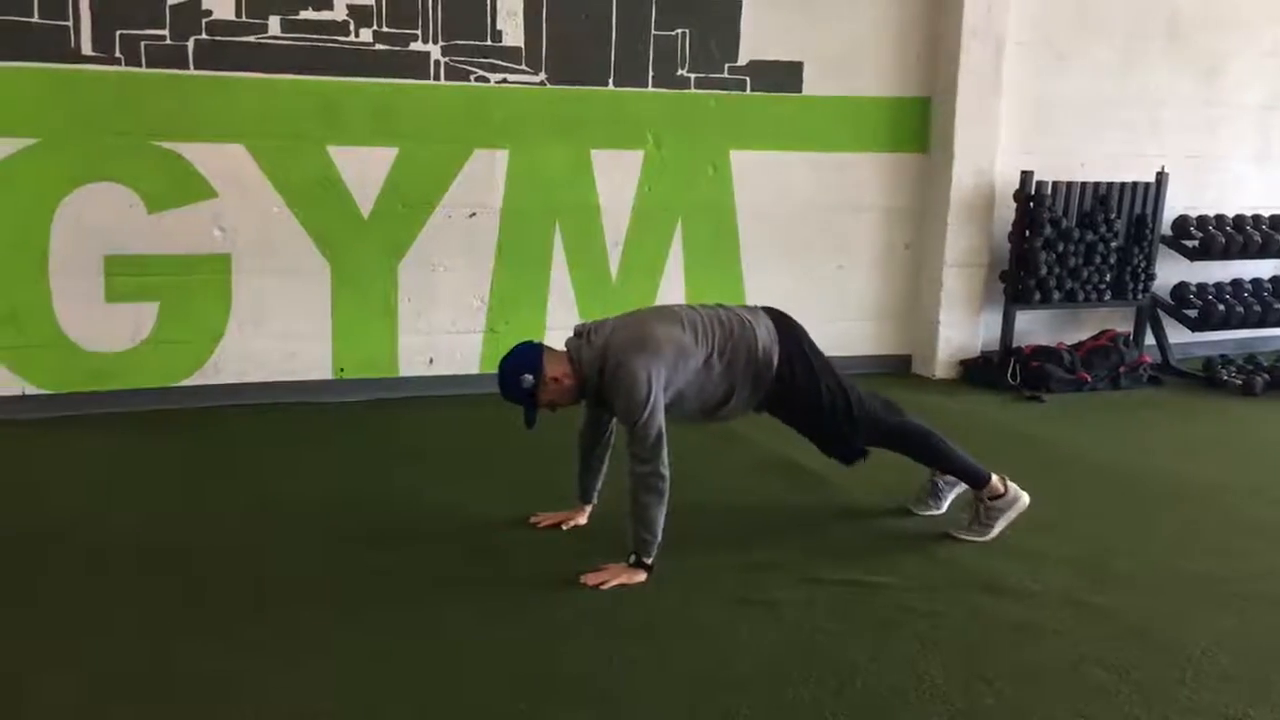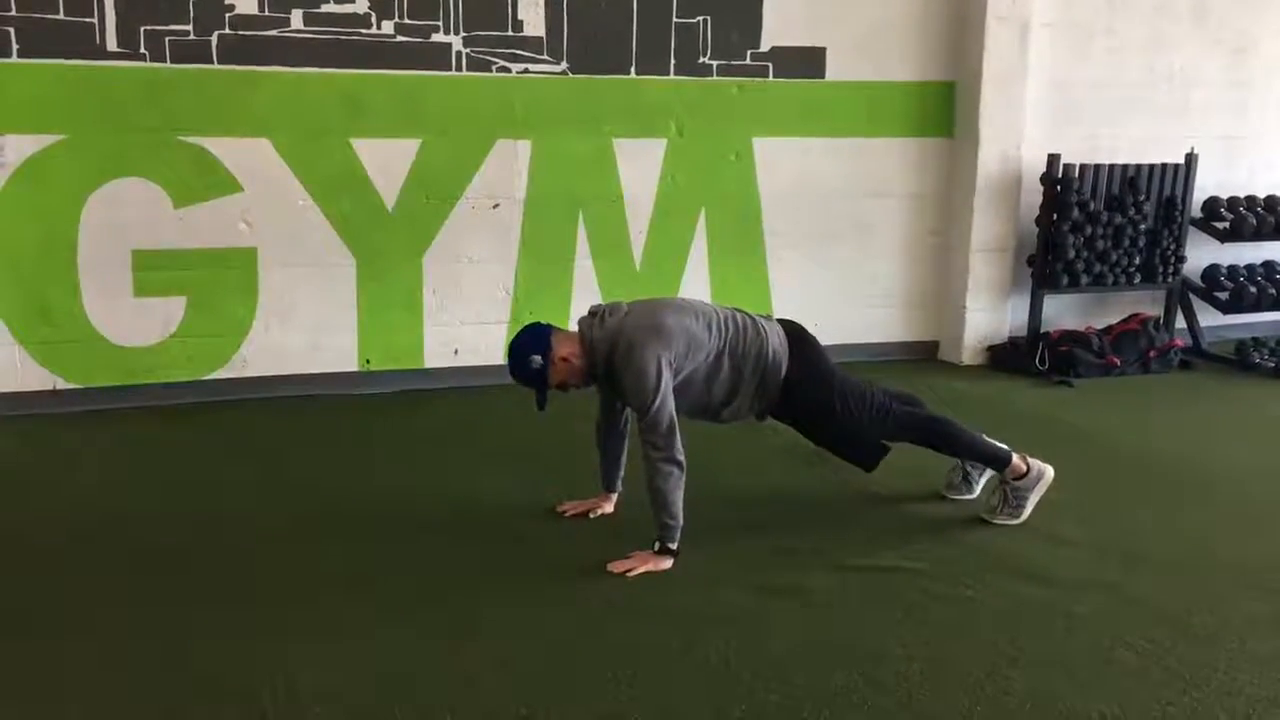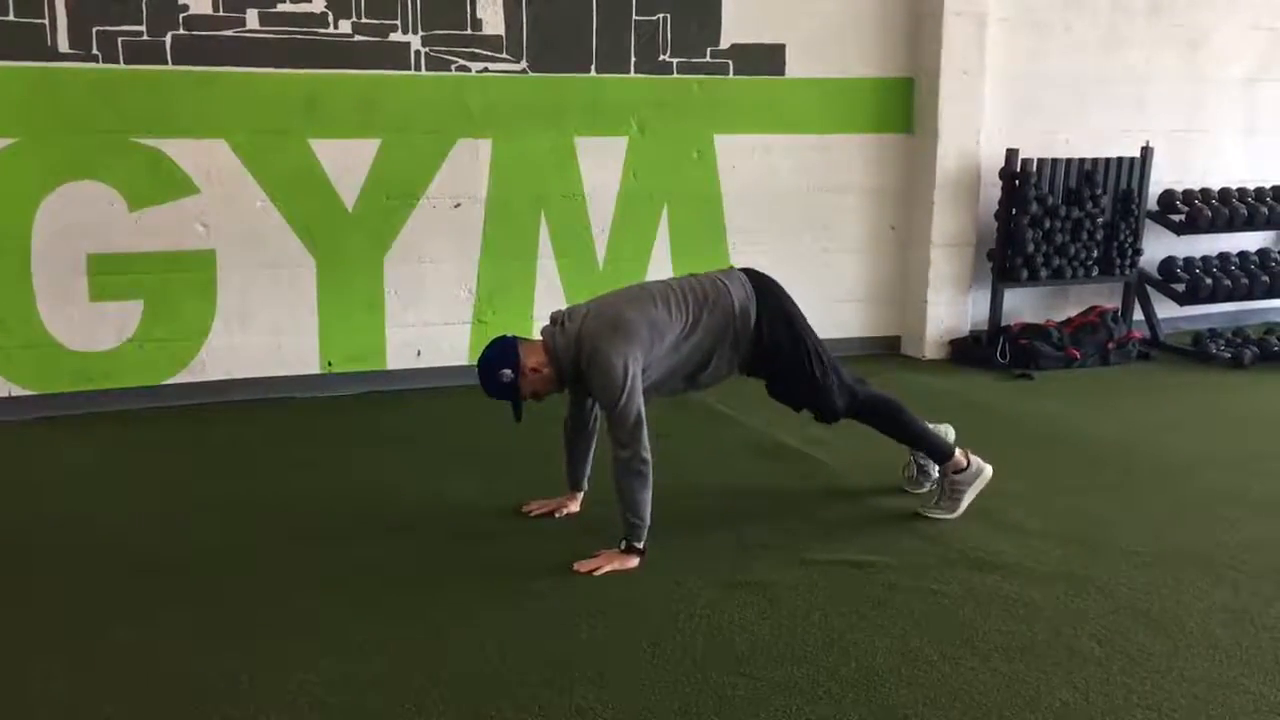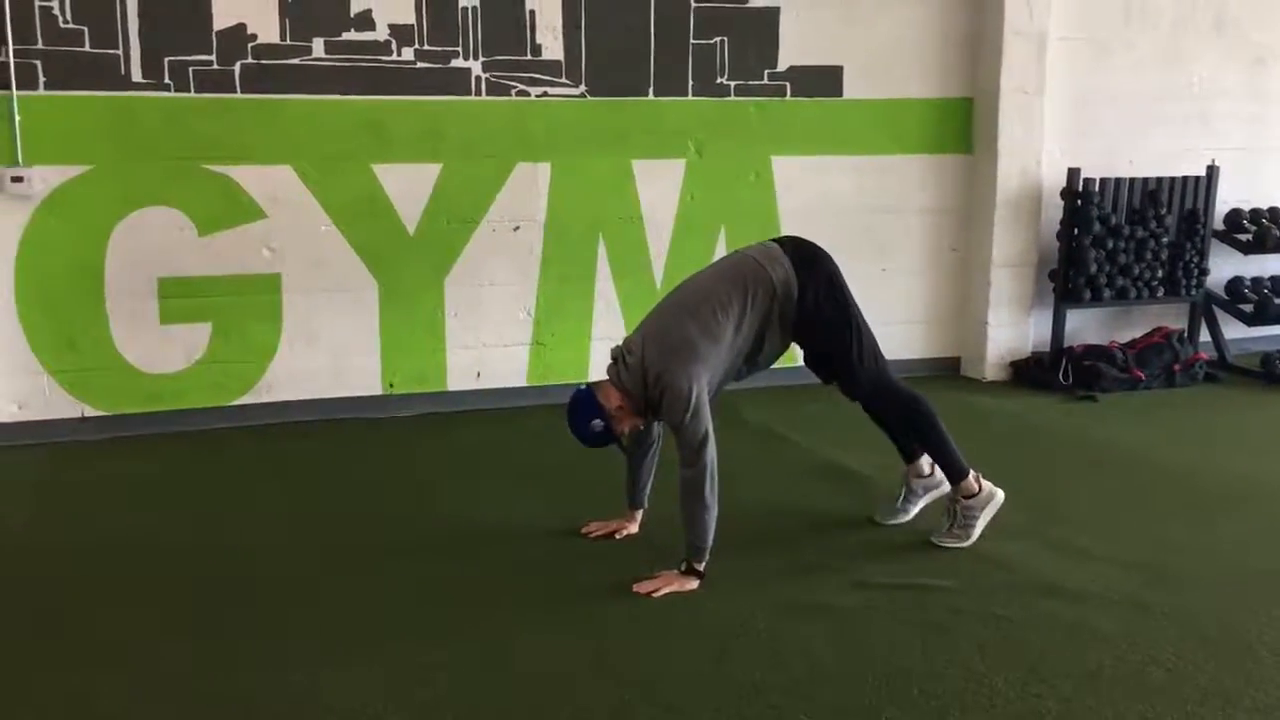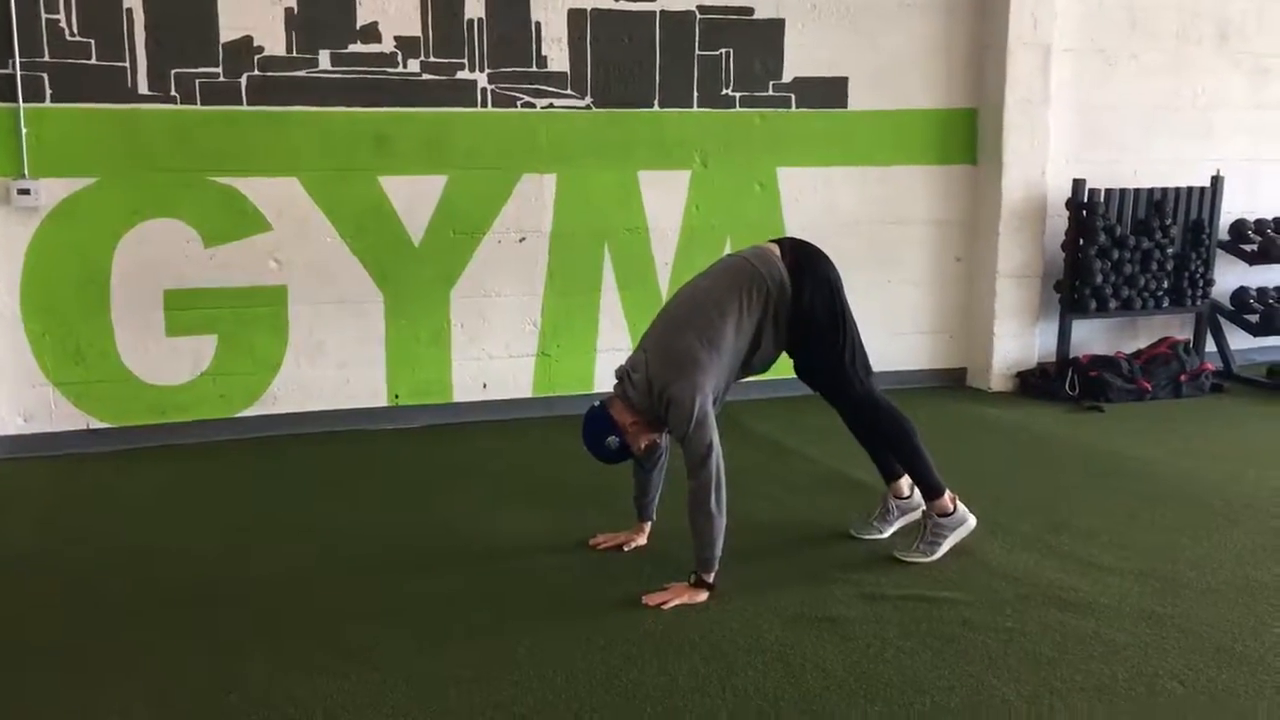
dt=1s
person 1, frame 1
left shoulder: (626, 370)
right shoulder: (592, 355)
left elbow: (650, 466)
right elbow: (596, 431)
left wrist: (641, 562)
right wrist: (583, 506)
left hip: (772, 355)
right hip: (756, 342)
left knee: (869, 424)
right knee: (860, 416)
left ankle: (994, 491)
right ankle: (945, 471)
person 1, frame 2
left shoulder: (636, 353)
right shoulder: (604, 337)
left elbow: (664, 450)
right elbow: (613, 418)
left wrist: (666, 548)
right wrist: (608, 493)
left hip: (783, 371)
right hip: (768, 357)
left knee: (886, 420)
right knee: (880, 410)
left ankle: (1019, 469)
right ankle: (974, 454)
person 1, frame 3
left shoulder: (603, 353)
right shoulder: (570, 340)
left elbow: (631, 447)
right elbow: (582, 415)
left wrist: (633, 547)
right wrist: (574, 493)
left hip: (754, 315)
right hip: (735, 306)
left knee: (843, 397)
right knee: (834, 392)
left ankle: (960, 464)
right ankle: (928, 439)
person 1, frame 4
left shoulder: (674, 380)
right shoulder: (633, 364)
left elbow: (698, 467)
right elbow: (646, 437)
left wrist: (693, 570)
right wrist: (633, 515)
left hip: (800, 279)
right hip: (780, 273)
left knee: (874, 385)
right knee: (861, 384)
left ankle: (971, 490)
right ankle: (923, 470)
person 1, frame 5
left shoulder: (680, 393)
right shoulder: (639, 380)
left elbow: (706, 479)
right elbow: (653, 449)
left wrist: (703, 582)
right wrist: (642, 527)
left hip: (798, 278)
right hip: (774, 275)
left knee: (857, 397)
right knee: (843, 396)
left ankle: (945, 509)
right ankle: (902, 494)
